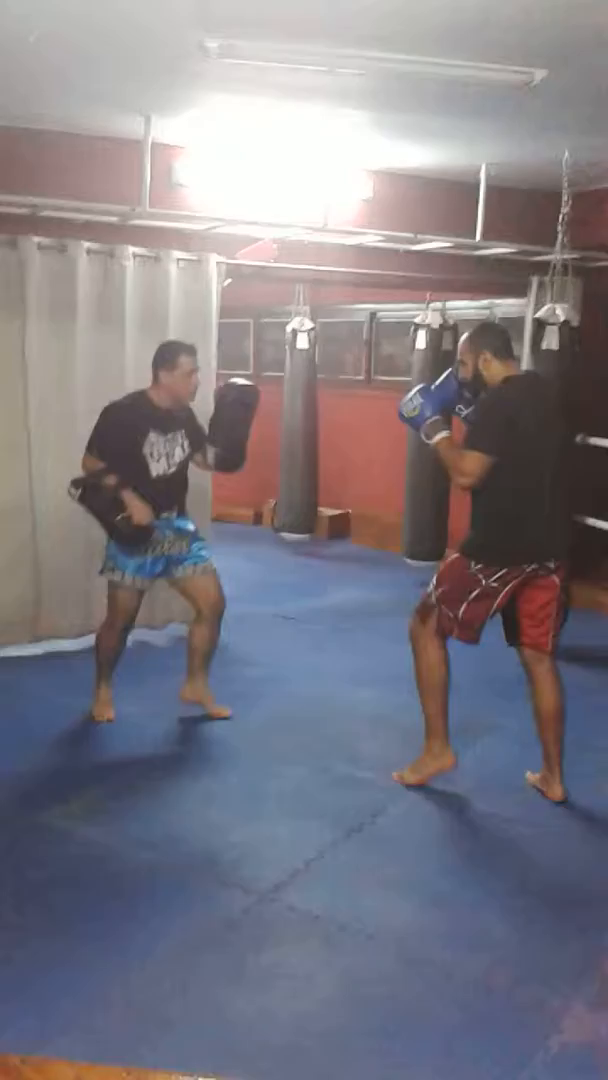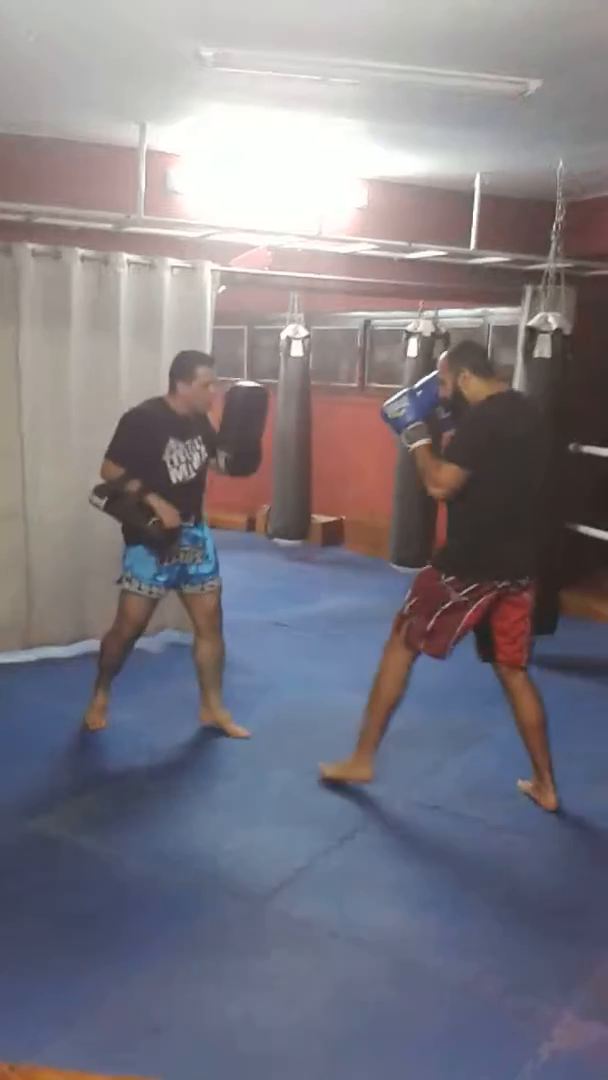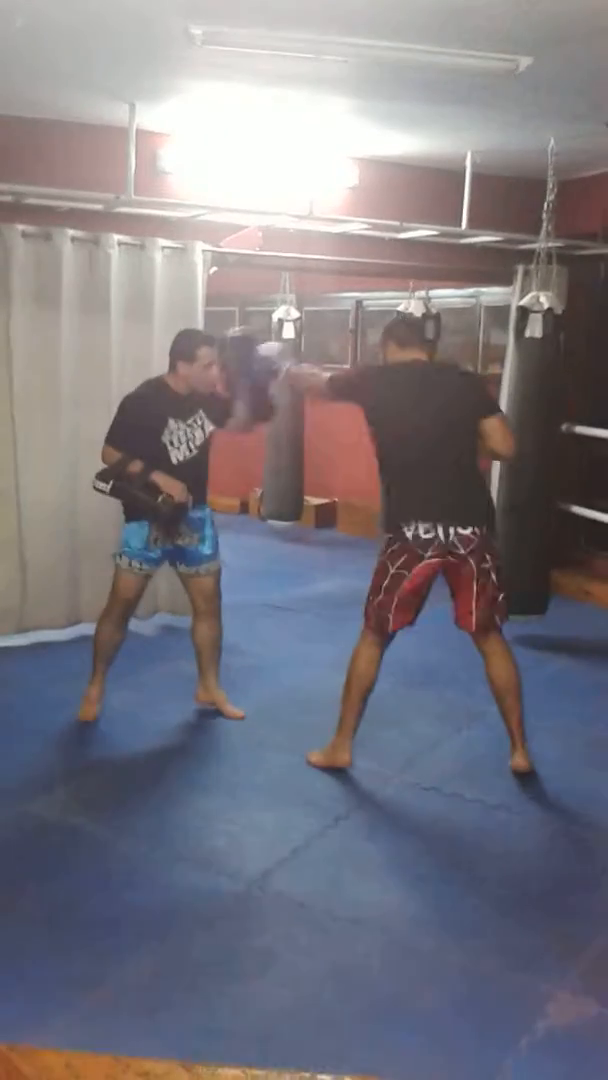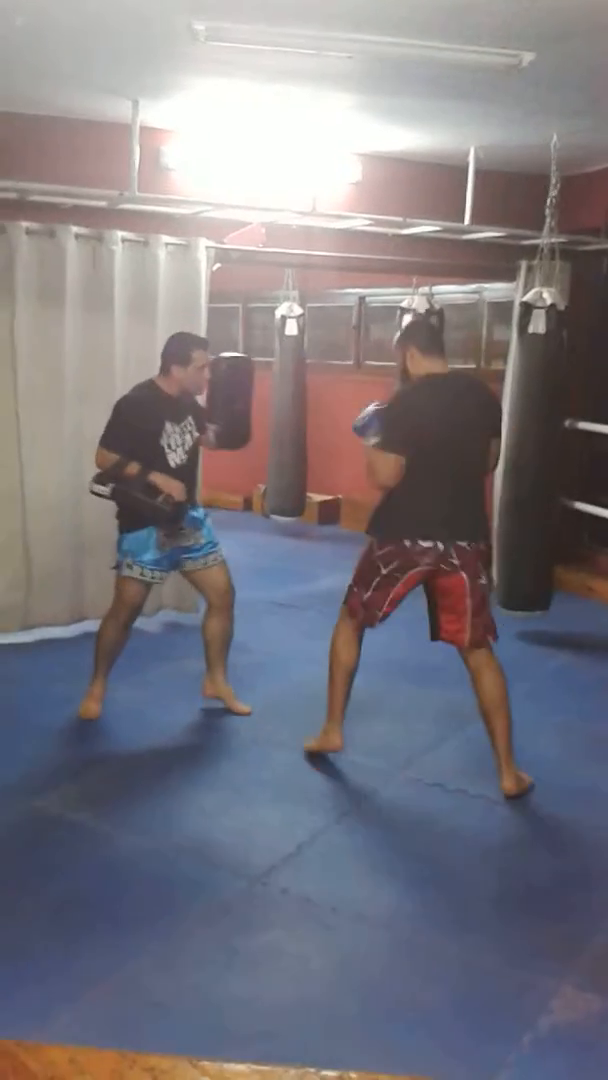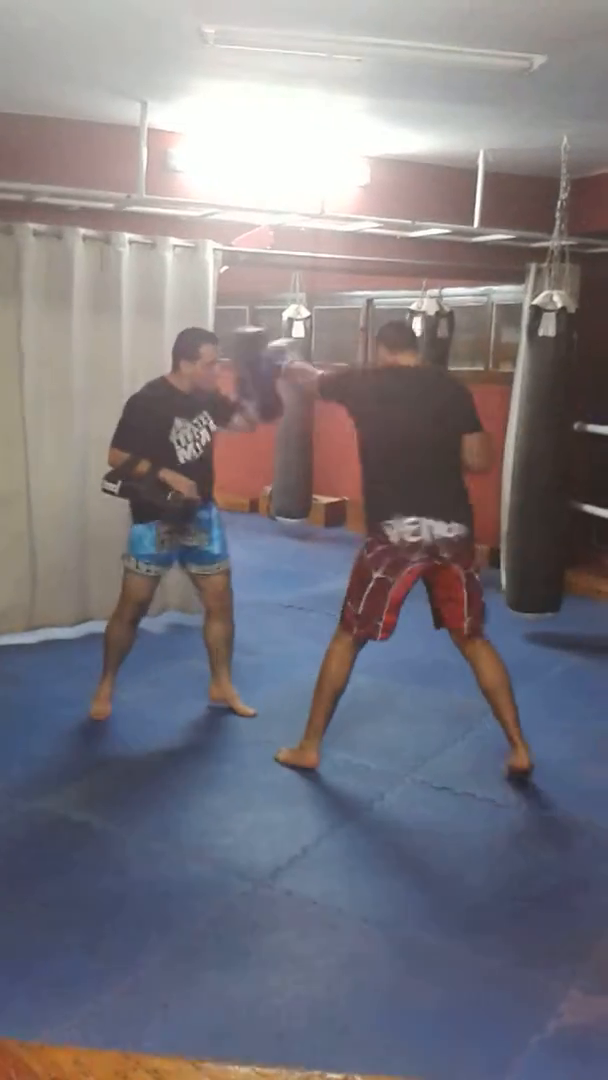
dt=0.3s
person 1, frame 1
left shoulder: (497, 402)
right shoulder: (539, 391)
left elbow: (466, 473)
left wrist: (432, 427)
right wrist: (460, 413)
left hip: (498, 548)
right hip: (546, 548)
left knee: (425, 628)
right knee: (539, 658)
left ankle: (438, 748)
right ankle: (553, 776)
person 1, frame 2
left shoulder: (481, 419)
right shoulder: (521, 410)
left elbow: (440, 484)
left wrist: (415, 434)
left hip: (471, 562)
right hip: (517, 563)
left knee: (400, 644)
right knee: (514, 672)
left ankle: (362, 759)
right ankle: (545, 785)
person 1, frame 3
left shoulder: (376, 381)
right shoulder: (466, 383)
left elbow: (312, 382)
right elbow: (503, 447)
left wrist: (289, 366)
left hip: (411, 531)
right hip: (469, 528)
left knee: (374, 636)
right knee: (489, 636)
left ankle: (340, 747)
right ankle: (519, 750)
person 1, frame 4
left shoulder: (406, 402)
right shoulder: (483, 396)
left elbow: (385, 478)
left wrist: (374, 438)
left hip: (404, 538)
right hip: (464, 540)
left knee: (350, 621)
right knee: (478, 652)
left ankle: (332, 730)
right ankle: (508, 771)
person 1, frame 5
left shoulder: (364, 382)
right shoulder: (452, 389)
left elbow: (313, 380)
right elbow: (477, 461)
left wrist: (285, 365)
left hip: (394, 532)
right hip: (451, 529)
left knee: (348, 637)
right knee: (473, 639)
left ankle: (309, 746)
right ankle: (518, 749)
person 2, frame 1
left shoulder: (183, 415)
right shoulder: (122, 414)
left elbow: (206, 459)
right elbow: (91, 465)
right wrist: (128, 498)
left hip: (177, 526)
right hip: (134, 532)
left knee: (212, 603)
right knee: (121, 618)
left ankle: (196, 686)
right ankle: (103, 690)
person 2, frame 2
left shoulder: (198, 421)
right shoulder: (142, 420)
right elbow: (110, 471)
right wrist: (154, 500)
left hip: (194, 535)
right hip: (150, 539)
left knee: (210, 623)
right knee: (129, 627)
left ankle: (212, 708)
right ankle: (100, 695)
person 2, frame 3
left shoulder: (203, 395)
right shoulder: (142, 402)
right elbow: (111, 456)
right wrist: (159, 478)
left hip: (195, 516)
right hip: (148, 520)
left knee: (208, 604)
right knee: (121, 606)
left ankle: (209, 689)
right ankle: (94, 689)
person 2, frame 4
left shoulder: (186, 400)
right shoulder: (136, 405)
left elbow: (210, 437)
right elbow: (105, 459)
right wrist: (157, 478)
left hip: (189, 517)
right hip: (146, 523)
left knee: (222, 595)
right knee: (125, 609)
left ankle: (217, 682)
right ankle: (97, 687)
person 2, frame 5
left shoulder: (205, 396)
right shoulder: (147, 402)
left elbow: (242, 422)
right elbow: (117, 458)
right wrist: (165, 476)
left hip: (201, 516)
right hip: (155, 521)
left knee: (221, 602)
right knee: (131, 607)
left ankle: (222, 687)
right ankle: (106, 688)
